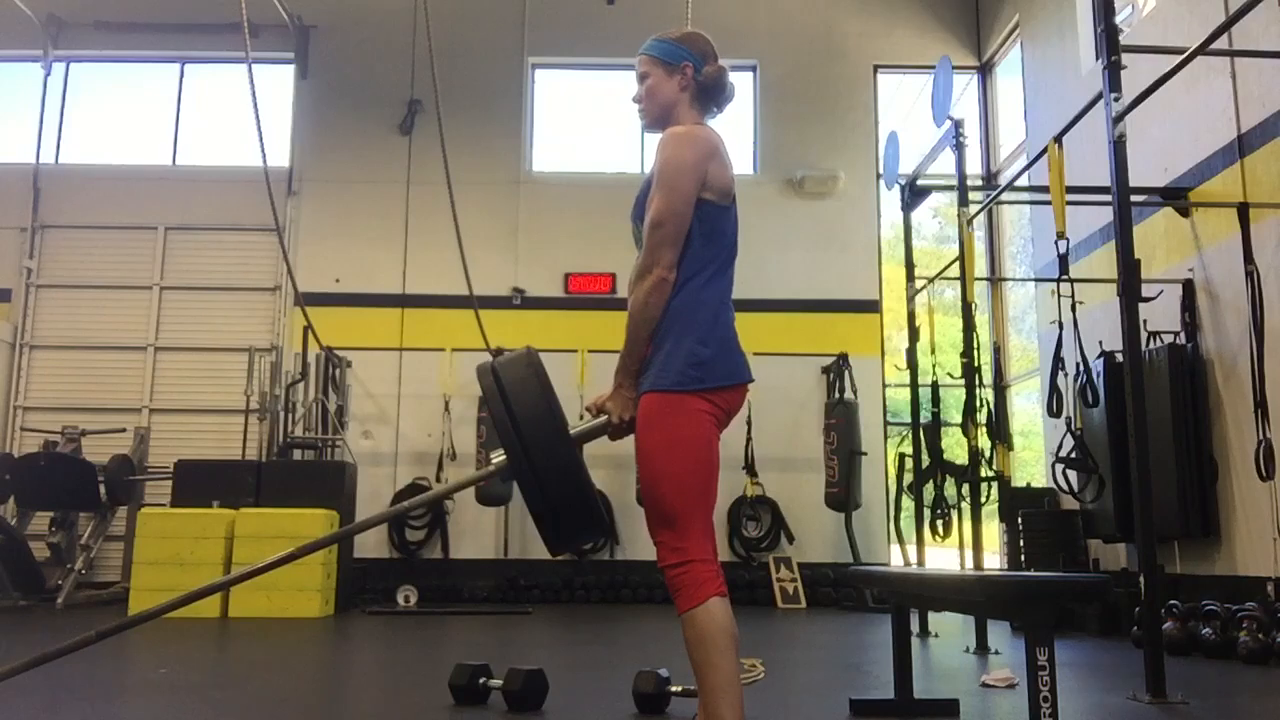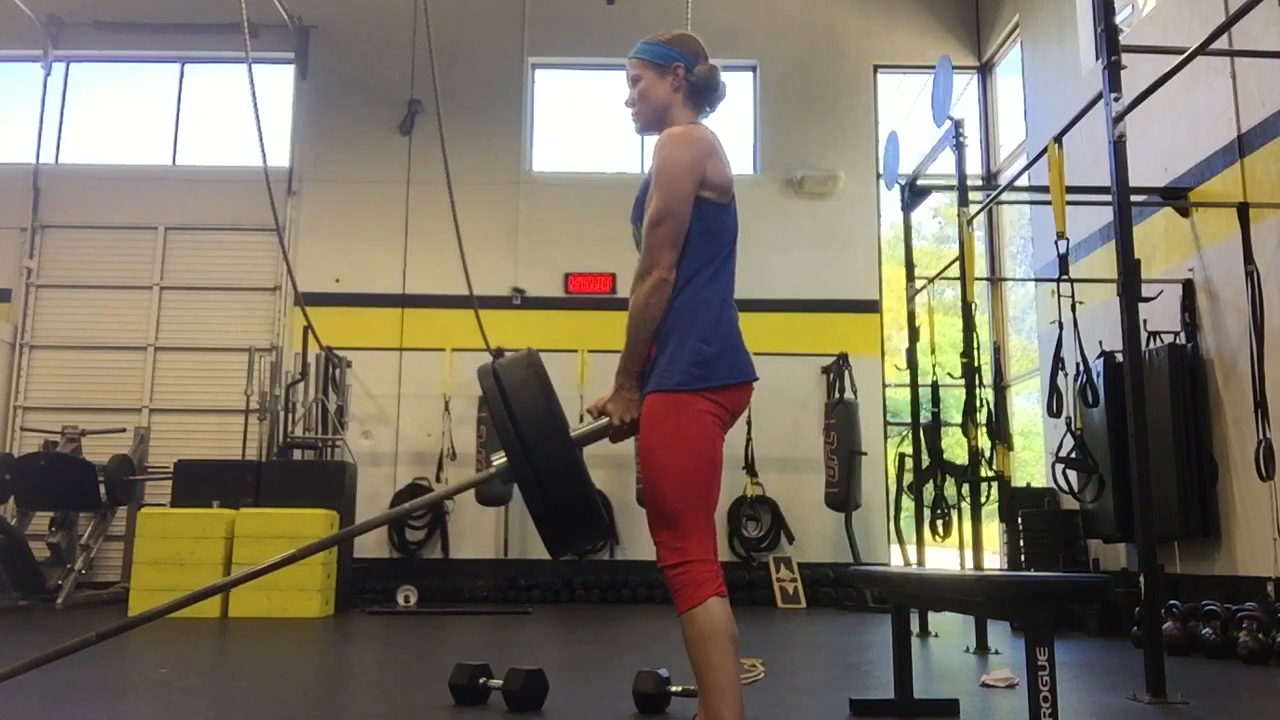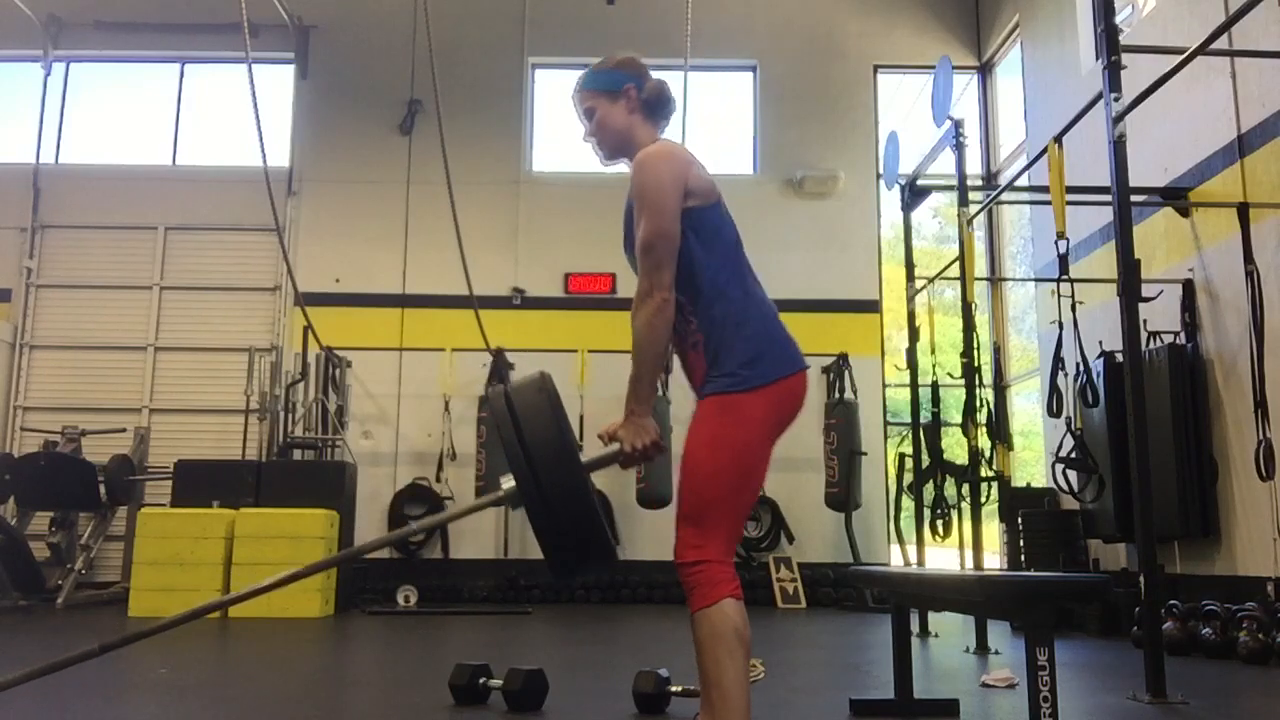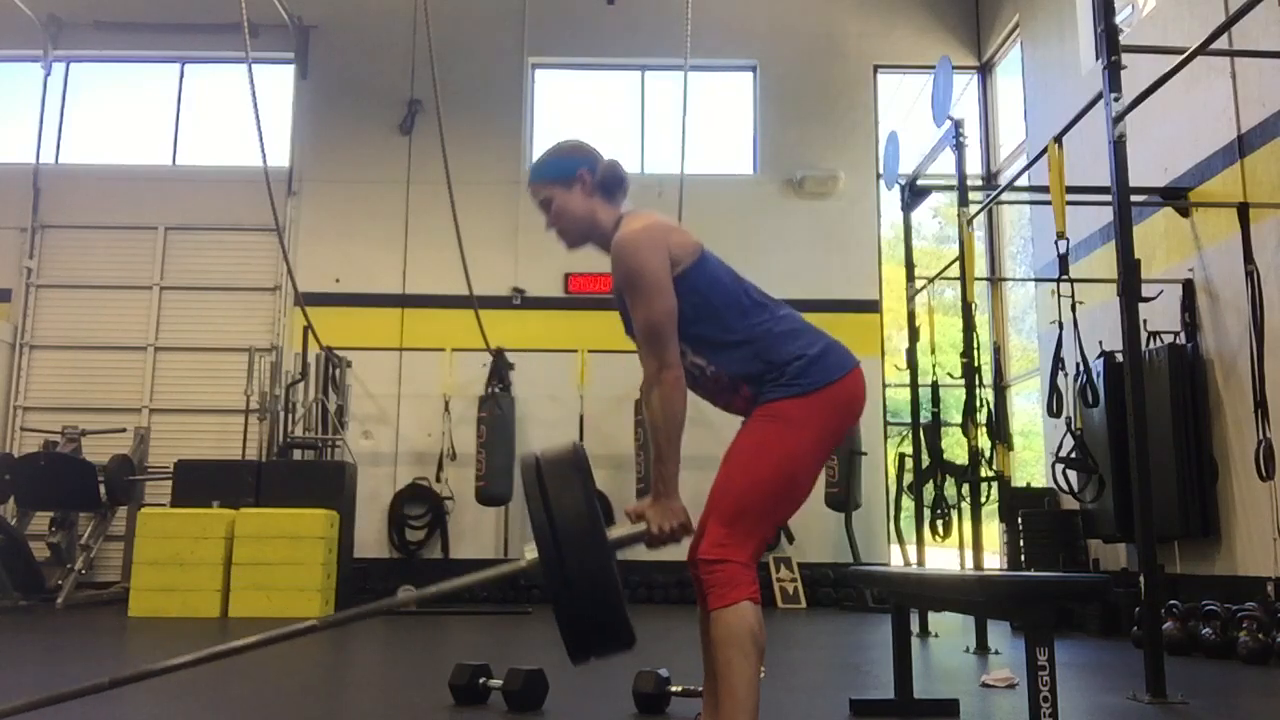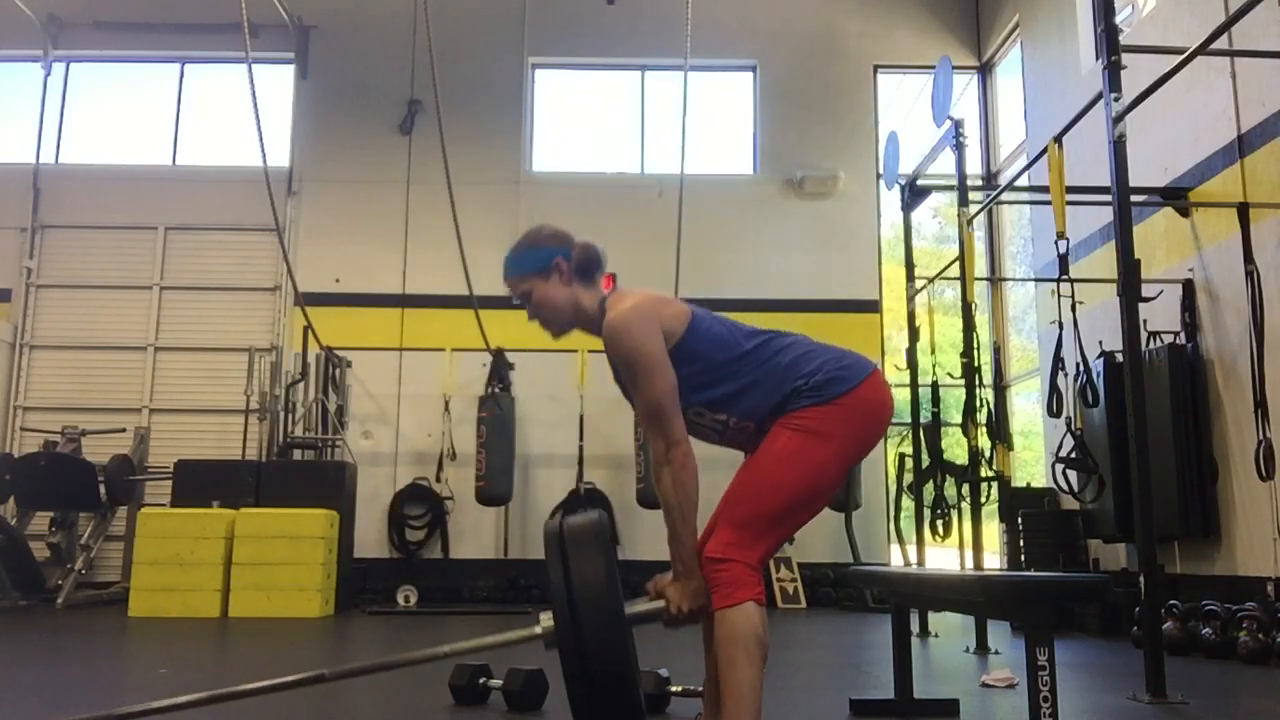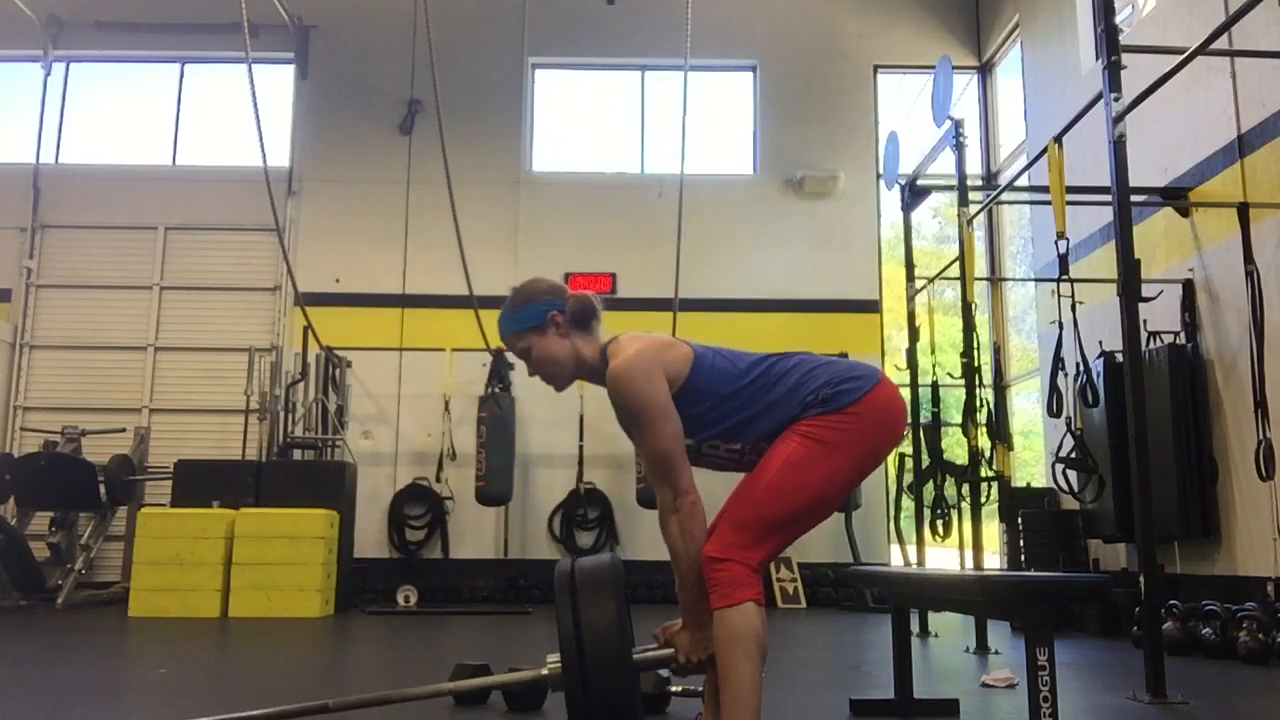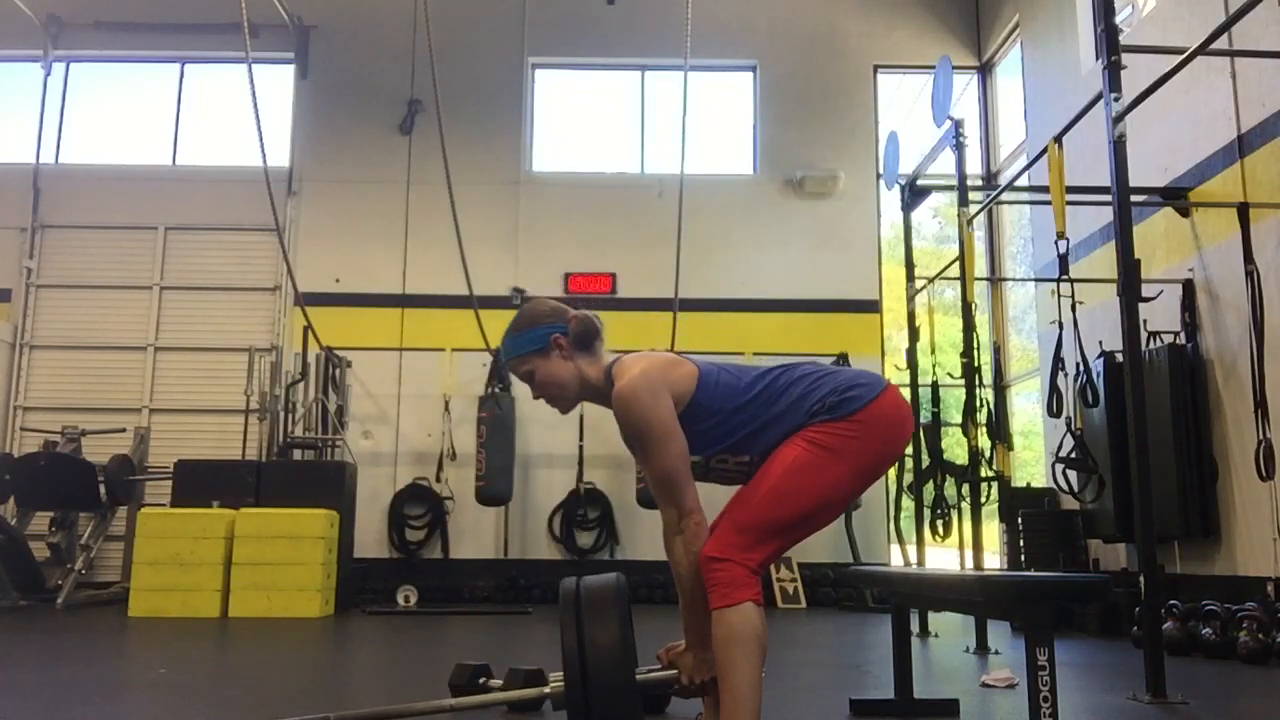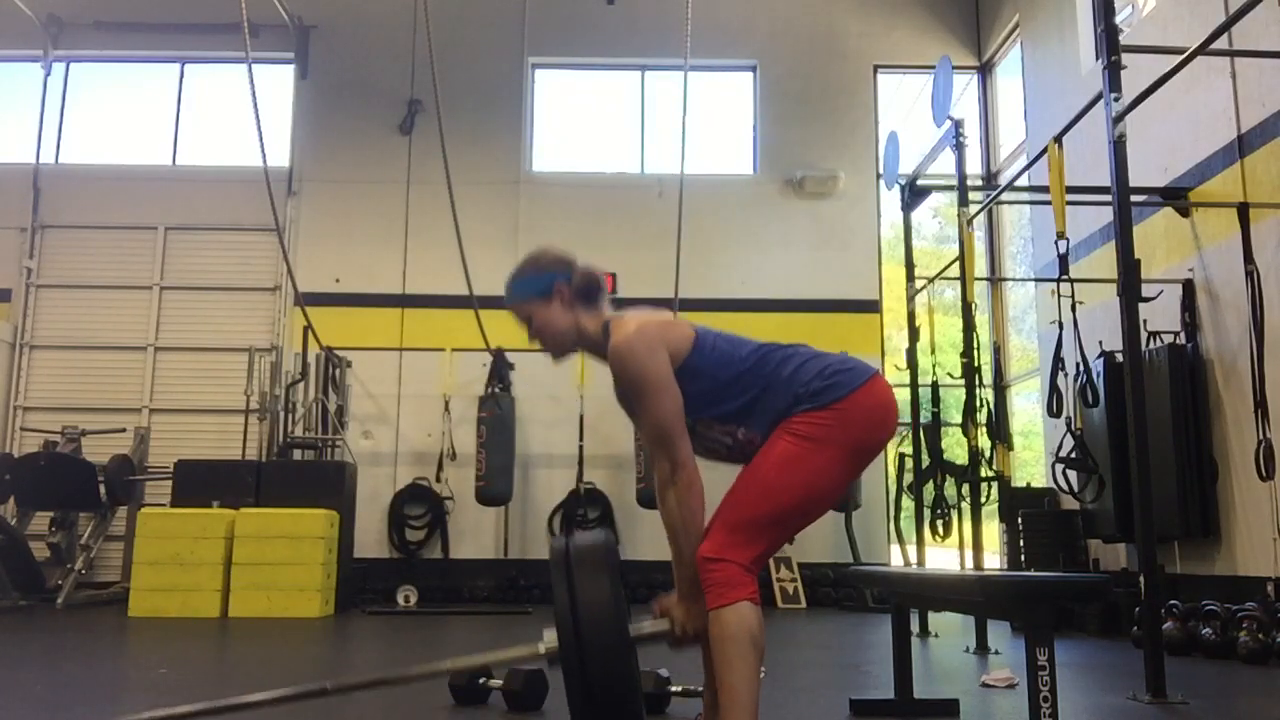
dt=0.4s
person 1, frame 1
left shoulder: (686, 142)
right shoulder: (697, 150)
left elbow: (657, 273)
left wrist: (623, 383)
right wrist: (637, 384)
left hip: (686, 373)
right hip: (696, 371)
left knee: (688, 559)
right knee: (688, 556)
person 1, frame 2
left shoulder: (683, 142)
right shoulder: (693, 151)
left elbow: (657, 274)
left wrist: (624, 386)
right wrist: (637, 386)
left hip: (689, 375)
right hip: (699, 373)
left knee: (687, 560)
right knee: (688, 557)
person 1, frame 3
left shoulder: (658, 161)
right shoulder: (664, 169)
left elbow: (657, 298)
right elbow: (668, 297)
left wrist: (637, 412)
right wrist: (642, 411)
left hip: (747, 376)
right hip: (743, 376)
left knee: (702, 558)
right knee: (704, 558)
person 1, frame 4
left shoulder: (636, 239)
right shoulder: (634, 247)
left elbow: (667, 374)
right elbow: (662, 376)
left wrist: (665, 495)
right wrist: (663, 493)
left hip: (807, 388)
right hip: (797, 394)
left knee: (723, 560)
right knee: (715, 560)
person 1, frame 5
left shoulder: (627, 319)
right shoulder: (625, 326)
left elbow: (676, 450)
right elbow: (665, 452)
left wrist: (686, 573)
right wrist: (688, 569)
left hip: (838, 399)
right hip: (830, 405)
left knee: (729, 561)
right knee: (720, 561)
person 1, frame 6
left shoulder: (630, 368)
right shoulder: (628, 372)
left elbow: (683, 499)
right elbow: (671, 501)
left wrist: (696, 623)
right wrist: (695, 618)
left hip: (851, 409)
right hip: (844, 413)
left knee: (728, 561)
right knee: (724, 557)
person 1, frame 7
left shoulder: (635, 388)
right shoulder: (630, 395)
left elbow: (688, 520)
right elbow: (677, 521)
left wrist: (699, 645)
right wrist: (698, 640)
left hip: (859, 415)
right hip: (850, 420)
left knee: (728, 561)
right knee: (725, 557)
person 1, frame 8
left shoulder: (632, 341)
right shoulder: (628, 353)
left elbow: (682, 475)
right elbow: (669, 476)
left wrist: (689, 596)
right wrist: (688, 592)
left hip: (844, 406)
right hip: (839, 410)
left knee: (725, 562)
right knee: (725, 560)
